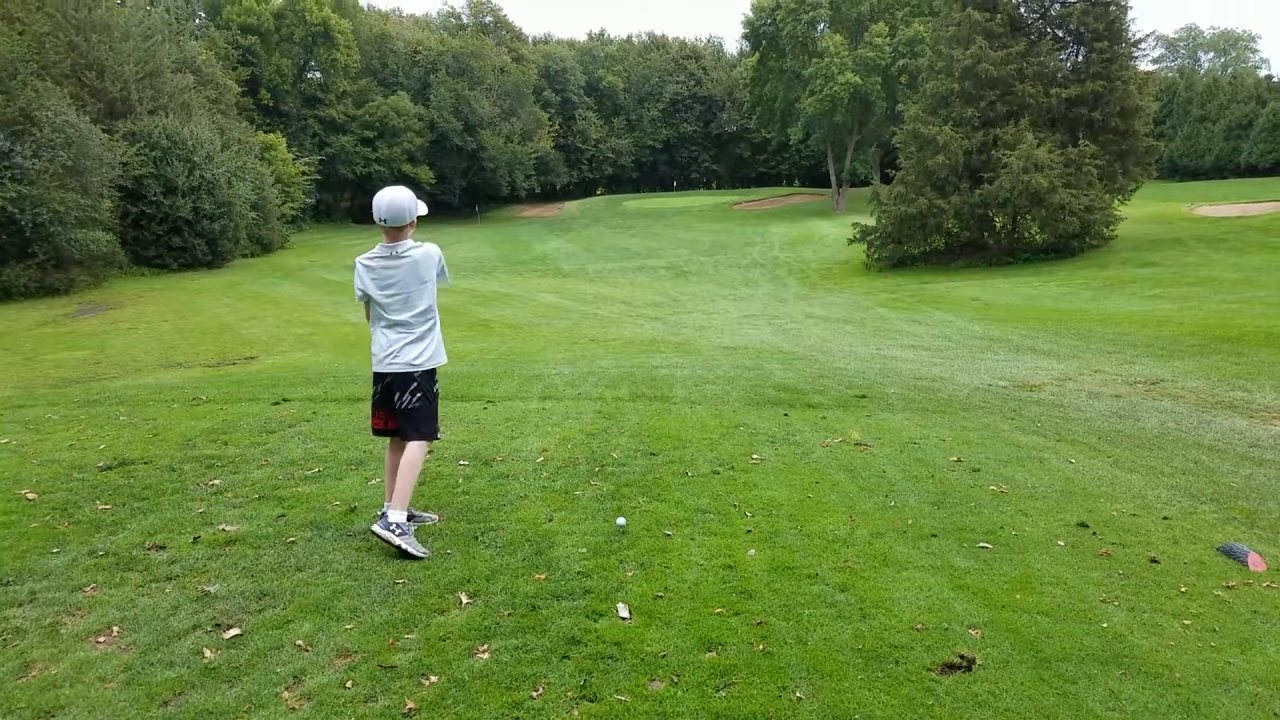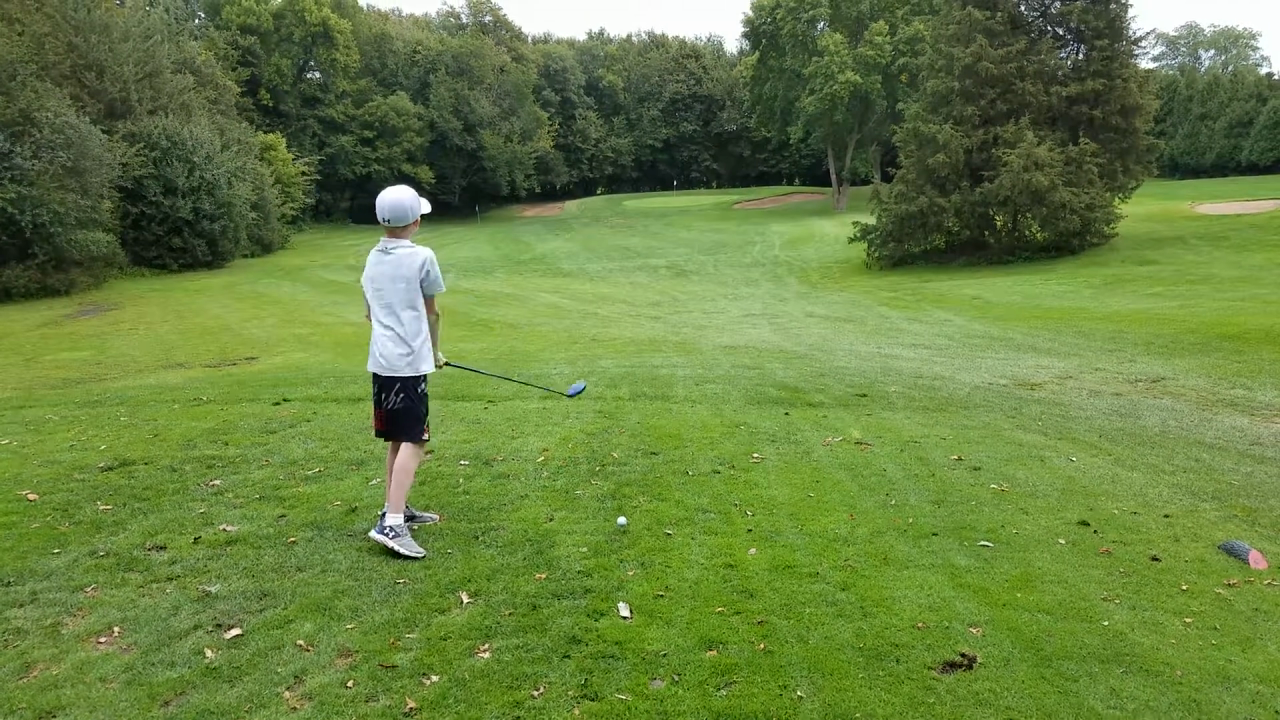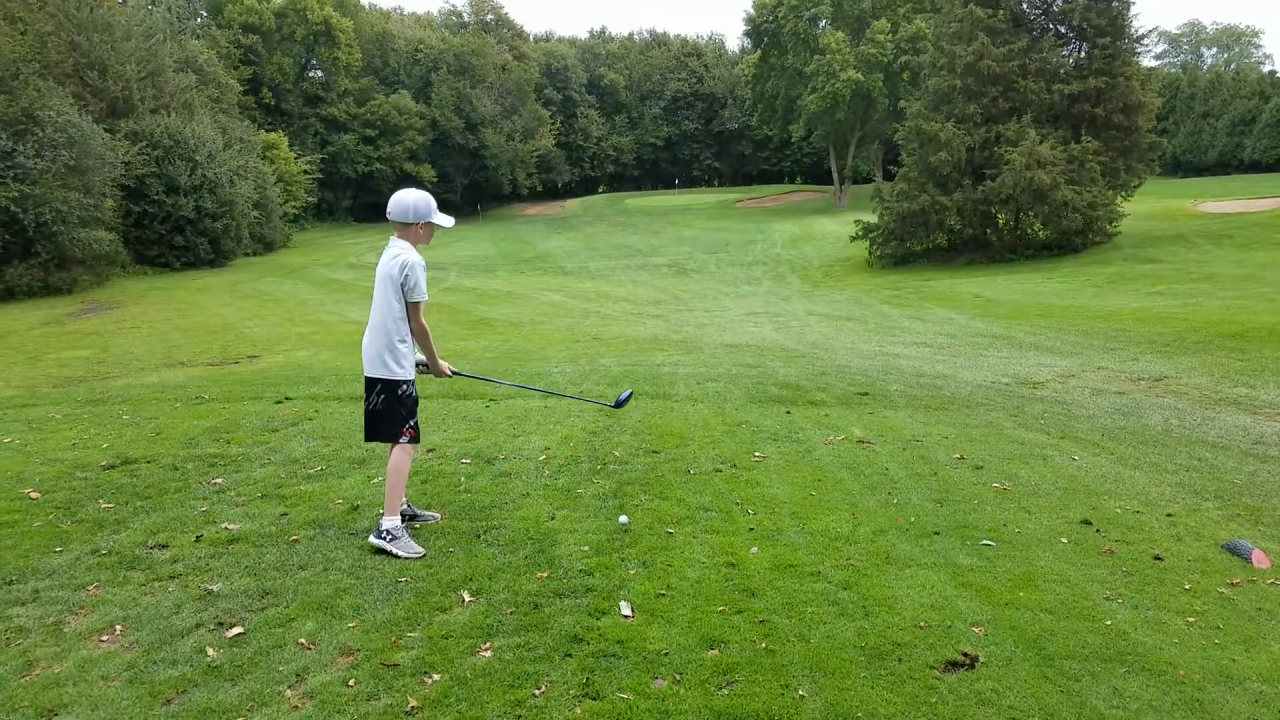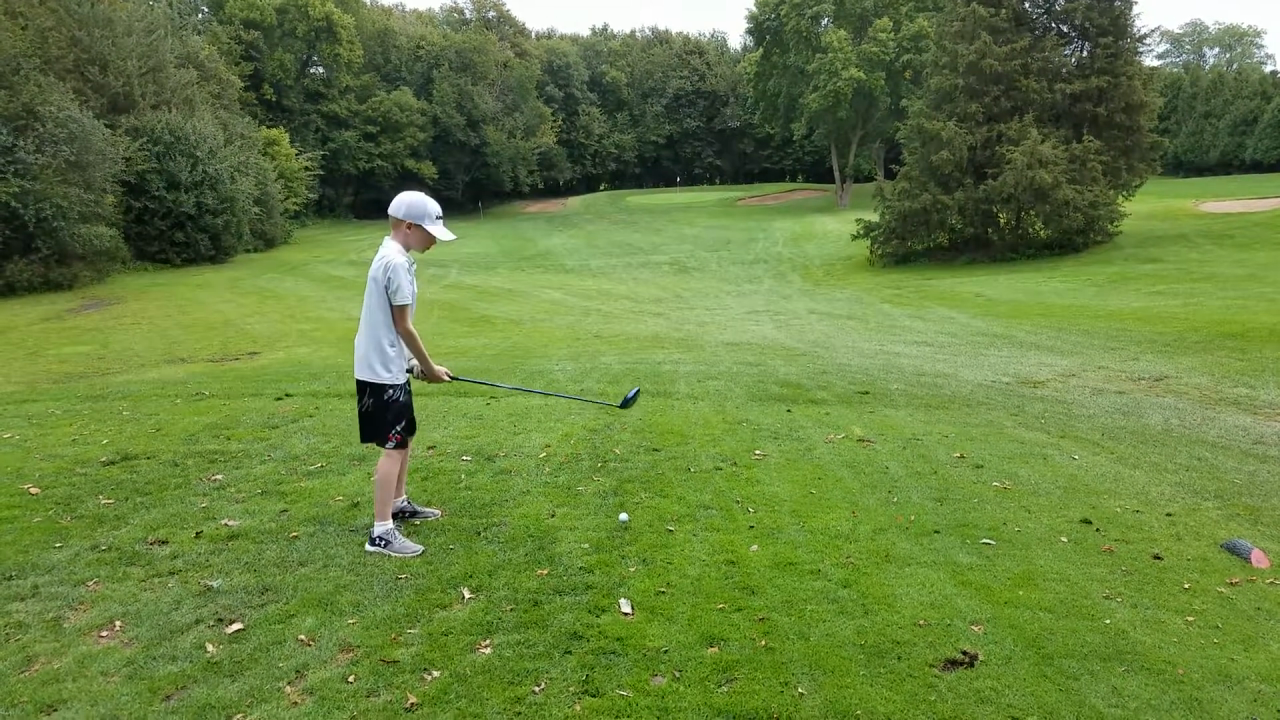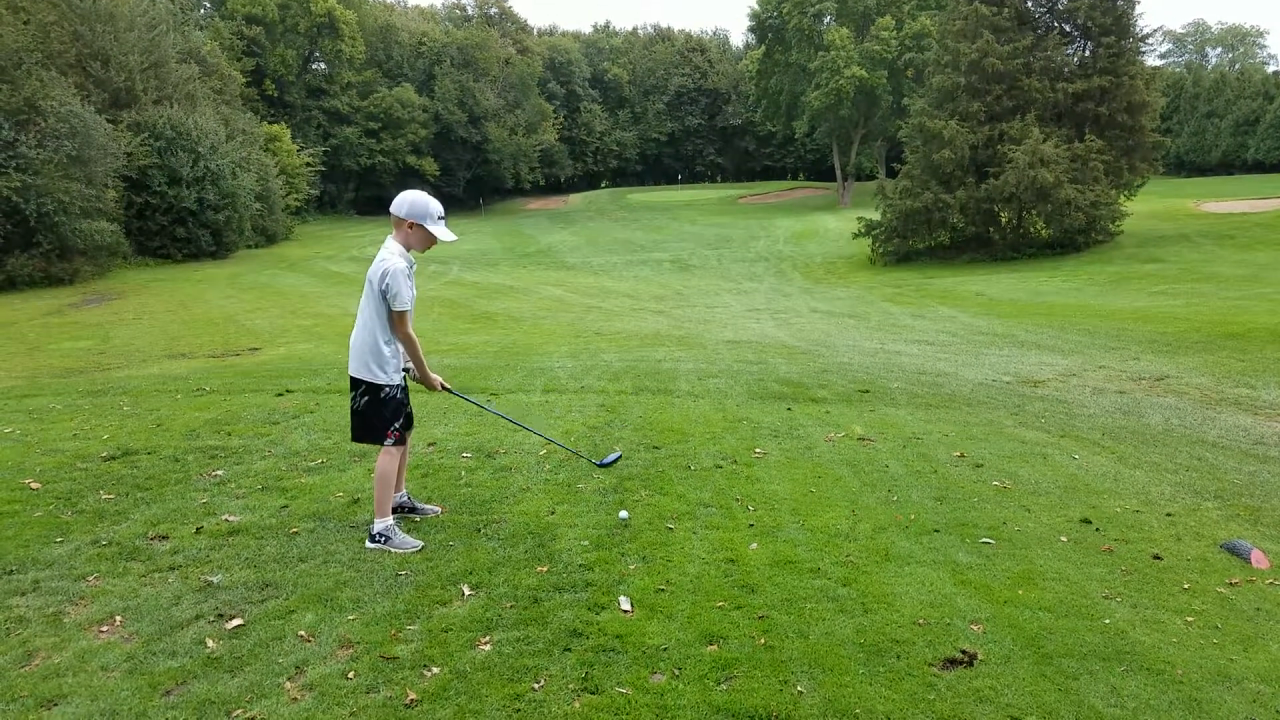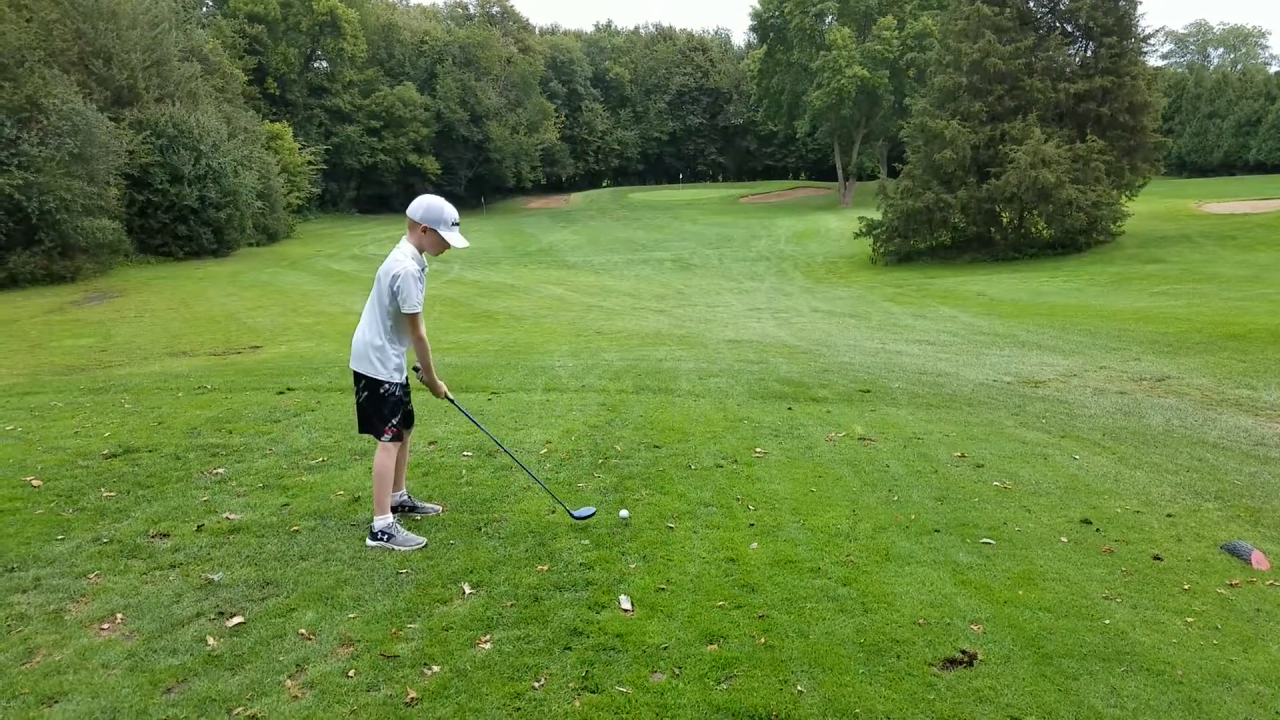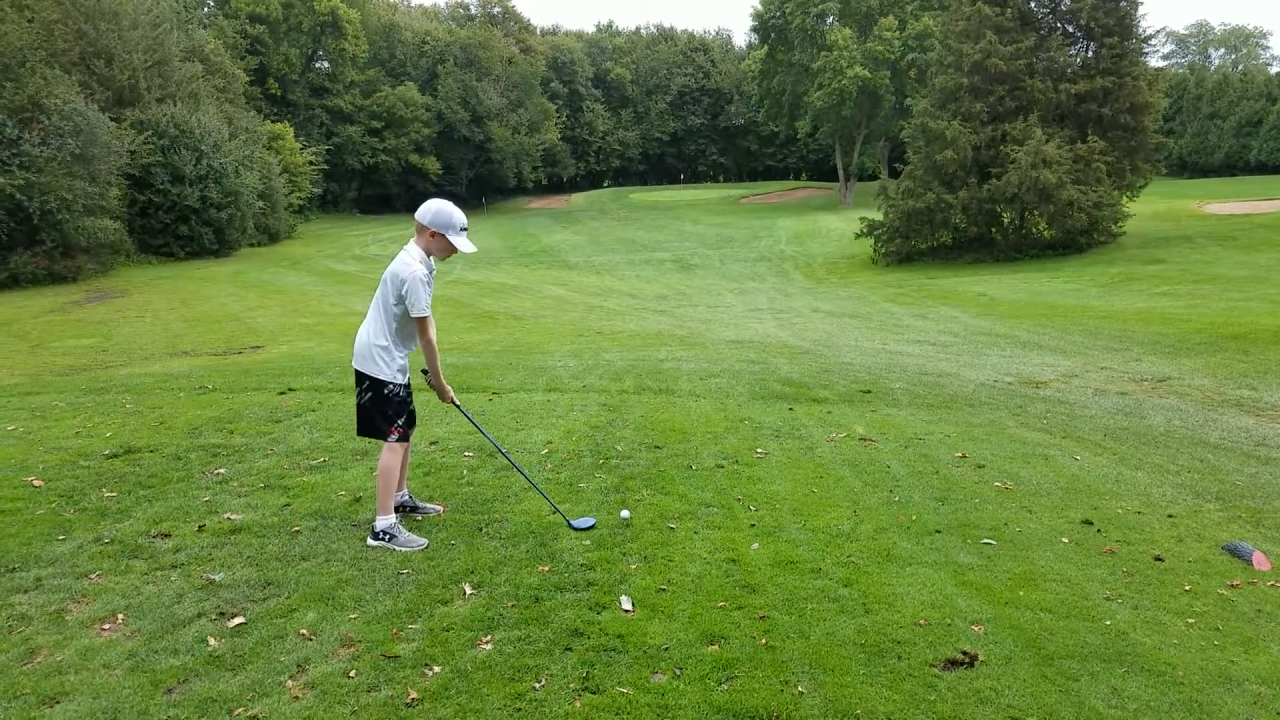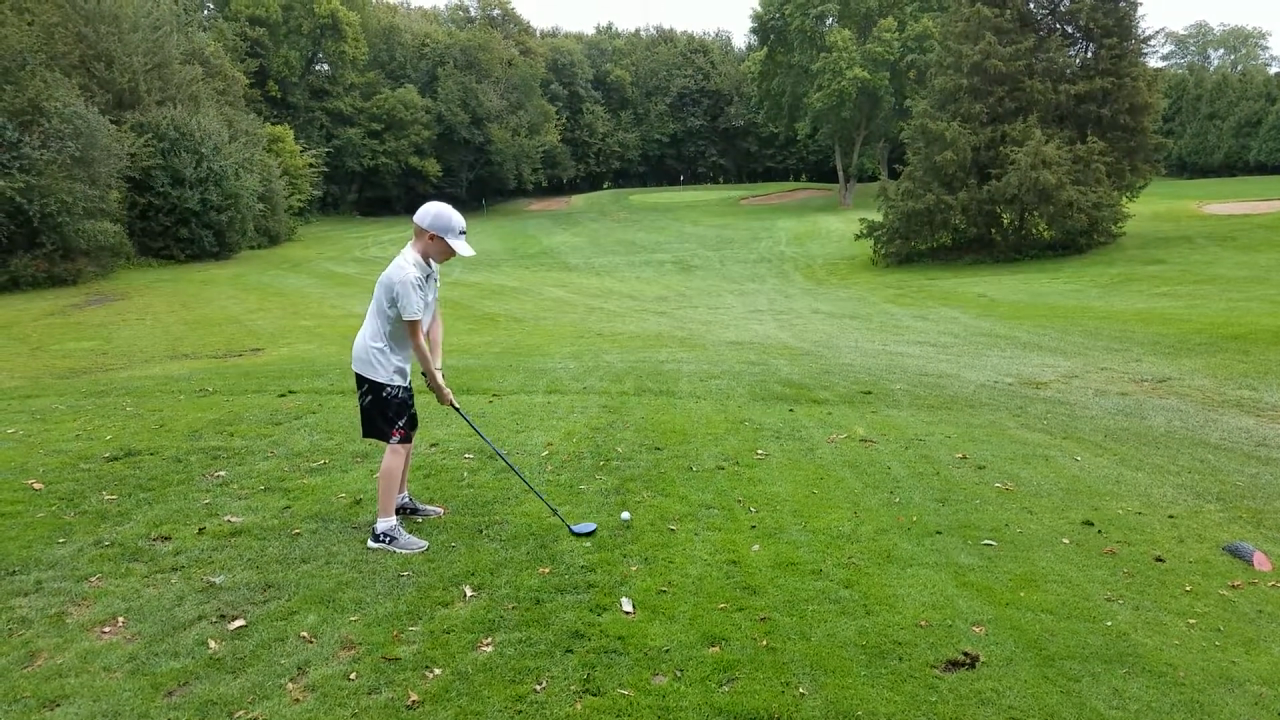
dt=0.3s
person 1, frame 1
left shoulder: (364, 266)
right shoulder: (430, 255)
left elbow: (370, 318)
left hip: (384, 362)
right hip: (419, 363)
left knee: (398, 437)
right knee: (418, 439)
left ankle: (395, 508)
right ankle: (394, 520)
person 1, frame 2
left shoulder: (373, 258)
right shoulder: (422, 257)
right elbow: (431, 312)
right wrist: (433, 351)
left hip: (382, 360)
right hip: (408, 363)
left knee: (398, 438)
right knee: (412, 441)
left ankle: (395, 508)
right ankle: (391, 525)
person 1, frame 3
left shoulder: (390, 255)
right shoulder: (411, 261)
right elbow: (417, 323)
left wrist: (418, 357)
right wrist: (435, 362)
left hip: (382, 360)
right hip: (393, 365)
left knee: (400, 438)
right knee: (405, 442)
left ankle: (398, 506)
right ankle: (389, 527)
person 1, frame 4
left shoulder: (391, 257)
right shoulder: (396, 263)
right elbow: (404, 326)
left wrist: (415, 362)
right wrist: (429, 366)
left hip: (389, 364)
right hip: (382, 368)
left knee: (404, 435)
right knee: (393, 446)
left ankle: (398, 502)
right ankle: (381, 533)
person 1, frame 5
left shoulder: (396, 258)
right shoulder: (395, 267)
right elbow: (403, 331)
left wrist: (410, 364)
right wrist: (424, 373)
left hip: (387, 362)
right hip: (377, 367)
left knee: (403, 431)
right knee: (392, 442)
left ankle: (398, 498)
right ankle: (381, 529)
person 1, frame 6
left shoulder: (411, 259)
right shoulder: (406, 269)
left elbow: (414, 324)
right elbow: (417, 331)
left wrist: (424, 369)
right wrist: (432, 378)
left hip: (388, 358)
right hip: (377, 362)
left knee: (403, 428)
right knee: (389, 439)
left ankle: (398, 497)
right ankle: (382, 526)
person 1, frame 7
left shoulder: (419, 261)
right shoulder: (414, 272)
left elbow: (426, 325)
right elbow: (426, 334)
left wrist: (433, 373)
right wrist: (439, 382)
left hip: (391, 359)
right hip: (380, 362)
left knee: (406, 430)
right knee: (395, 439)
left ankle: (399, 497)
right ankle: (384, 526)
person 1, frame 8
left shoulder: (430, 267)
right shoulder: (405, 275)
left elbow: (434, 319)
right elbow: (415, 338)
left wrist: (437, 369)
right wrist: (436, 384)
left hip: (400, 365)
right hip: (381, 366)
left knee: (408, 433)
right knee: (398, 441)
left ankle: (400, 499)
right ankle: (384, 529)
